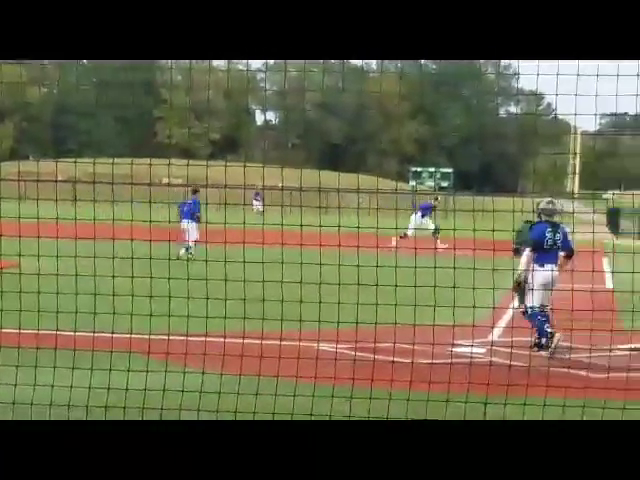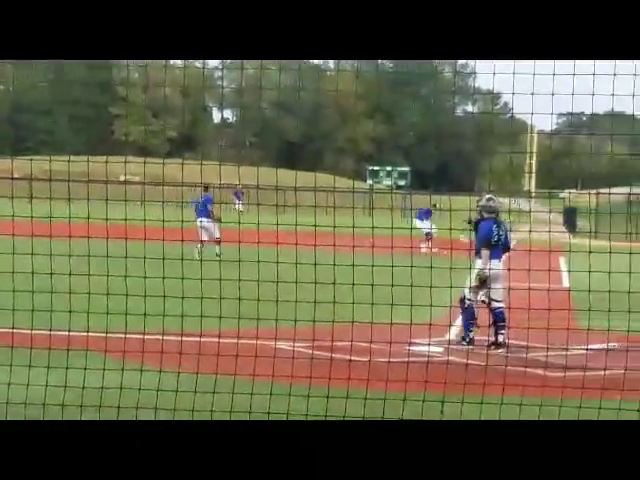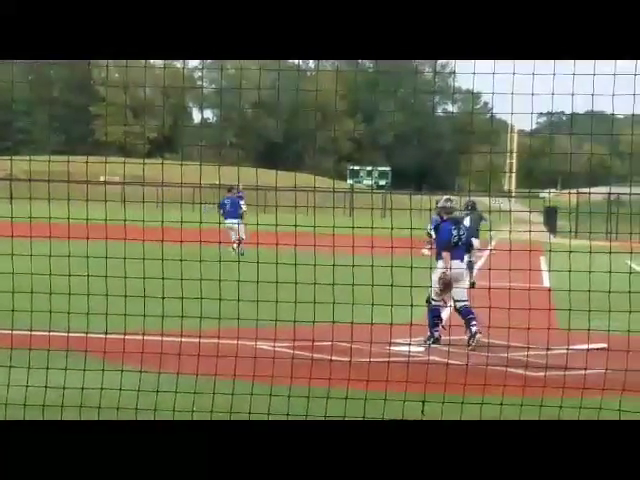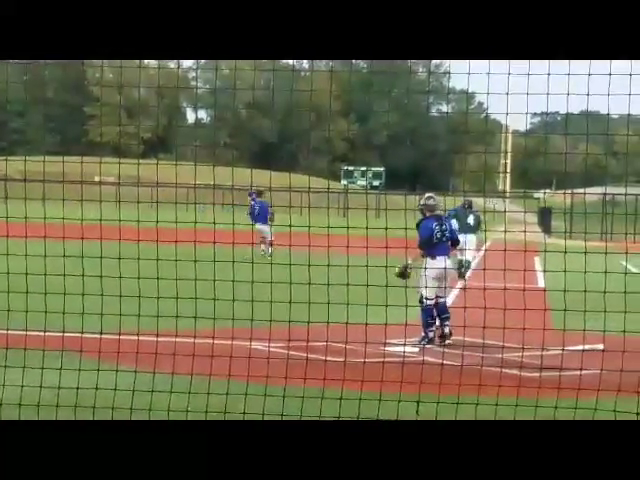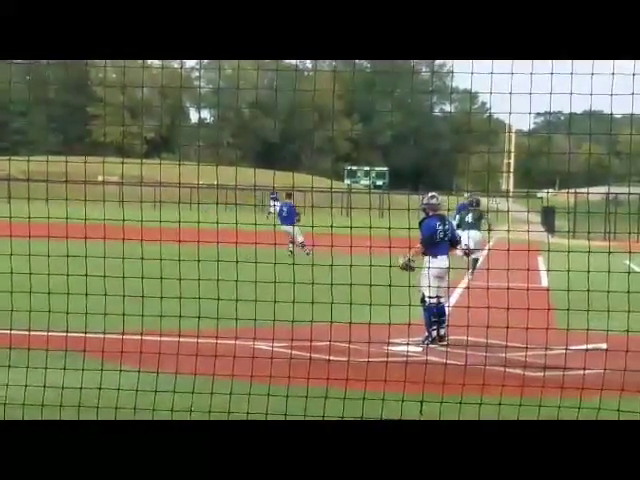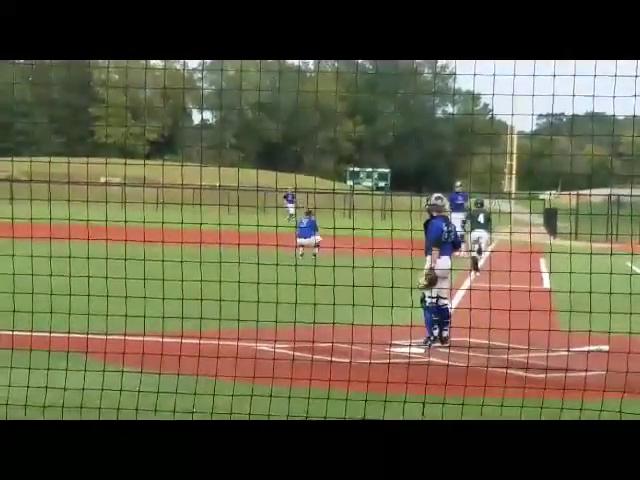
dt=0.3s
person 1, frame 1
left shoulder: (538, 227)
right shoulder: (561, 229)
left elbow: (531, 251)
right elbow: (569, 253)
left wrist: (522, 272)
right wrist: (558, 268)
left hip: (537, 271)
right hip: (552, 271)
left knee: (531, 310)
right knee: (543, 307)
left ankle: (549, 335)
right ankle: (542, 342)
person 1, frame 2
left shoulder: (484, 224)
right shoulder: (501, 225)
left elbow: (485, 247)
right elbow: (506, 248)
left wrist: (483, 269)
left hip: (485, 267)
right hip: (498, 267)
left knee: (468, 302)
right knee: (497, 304)
left ankle: (468, 337)
right ankle: (500, 339)
person 1, frame 3
left shoulder: (444, 226)
right shoulder: (461, 225)
left elbow: (445, 250)
right elbow: (468, 247)
left wrist: (444, 272)
left hip: (445, 267)
right hip: (460, 266)
left knee: (435, 301)
right knee: (462, 303)
left ankle: (434, 336)
right ankle: (473, 331)
person 1, frame 4
left shoulder: (426, 224)
right shoulder: (446, 221)
left elbow: (422, 247)
right elbow: (455, 243)
left wrist: (409, 263)
left hip: (432, 264)
right hip: (446, 263)
left knee: (427, 301)
right knee: (441, 300)
left ankle: (429, 336)
right ankle: (446, 333)
person 1, frame 5
left shoulder: (428, 222)
right shoulder: (447, 221)
left elbow: (423, 245)
right elbow: (454, 243)
left wrist: (409, 257)
left hip: (432, 262)
right hip: (445, 262)
left knee: (428, 300)
right knee: (440, 300)
left ankle: (431, 336)
right ankle: (441, 335)
person 1, frame 6
left shoulder: (434, 223)
right shoulder: (449, 223)
left elbow: (435, 247)
right elbow: (457, 245)
left wrist: (431, 267)
left hip: (436, 263)
right hip: (447, 262)
left knee: (429, 301)
right knee: (443, 301)
left ankle: (433, 336)
right ankle: (444, 336)
